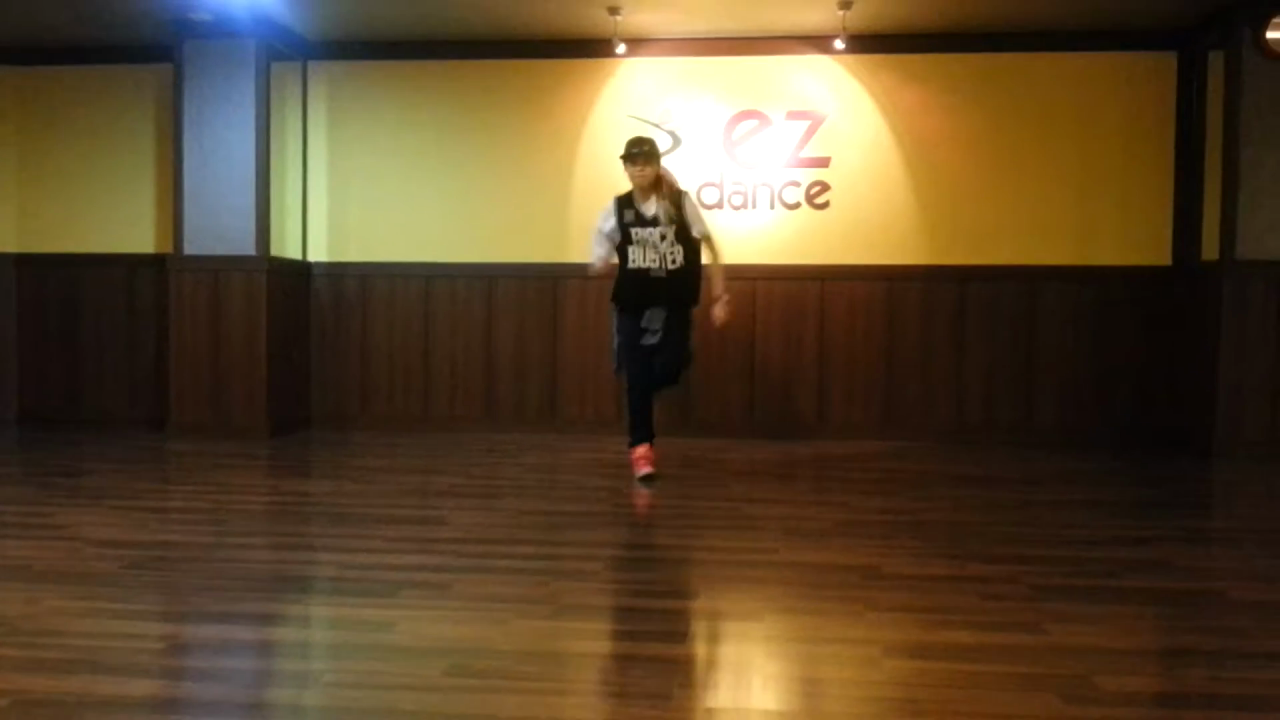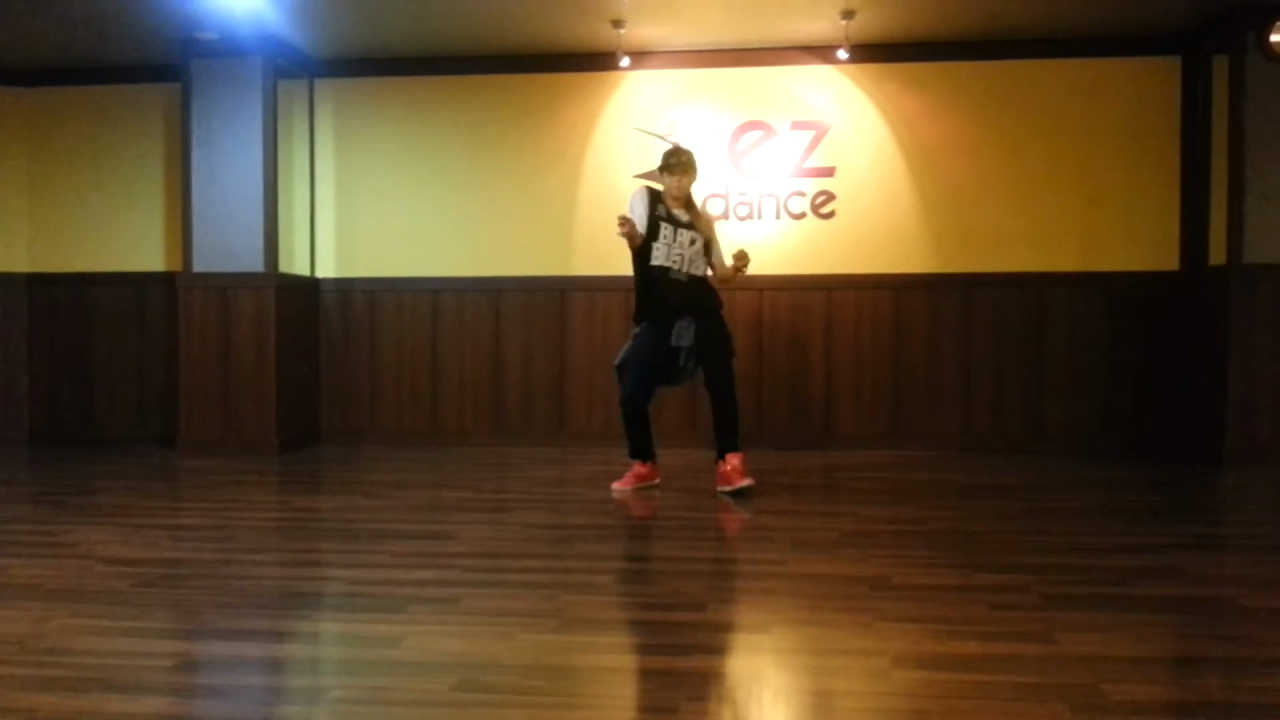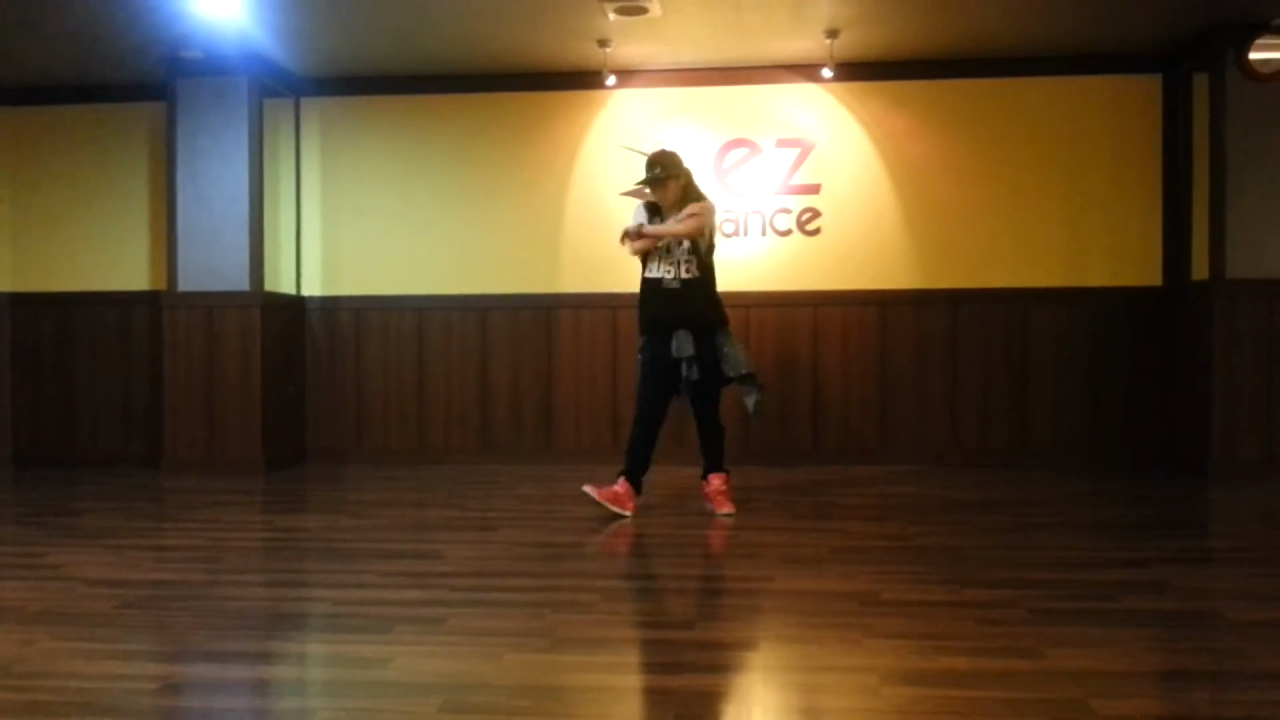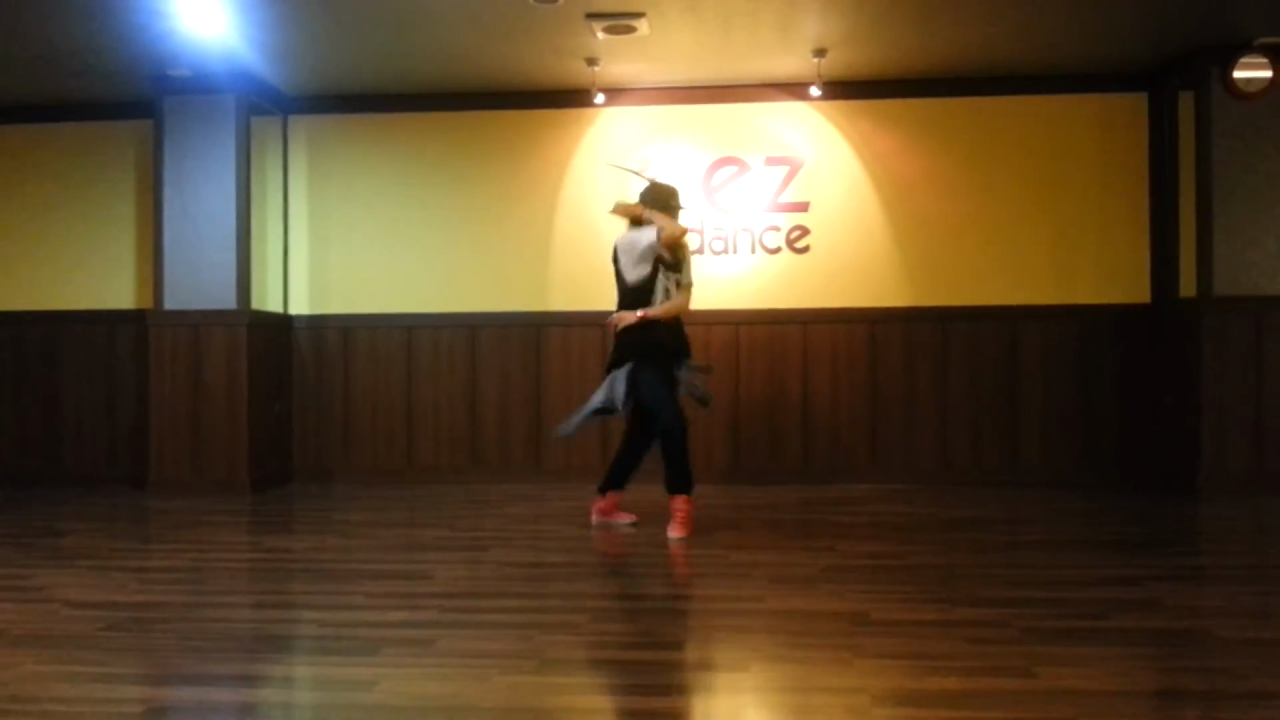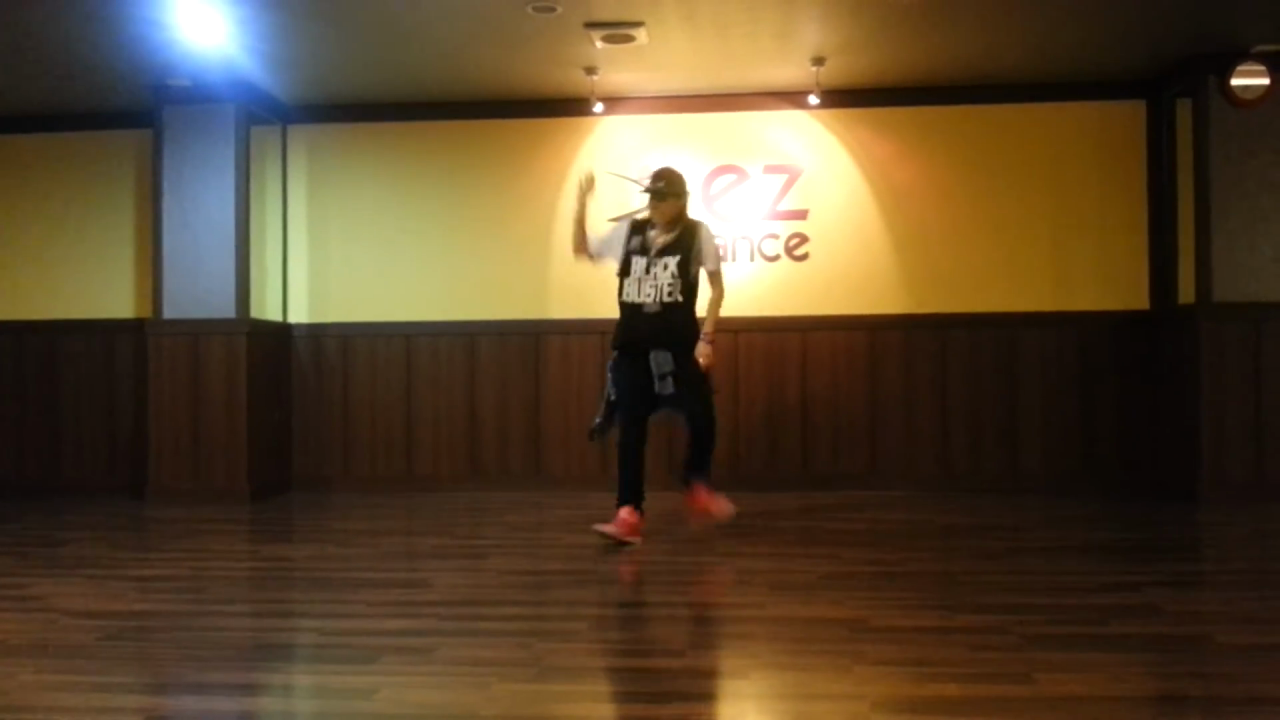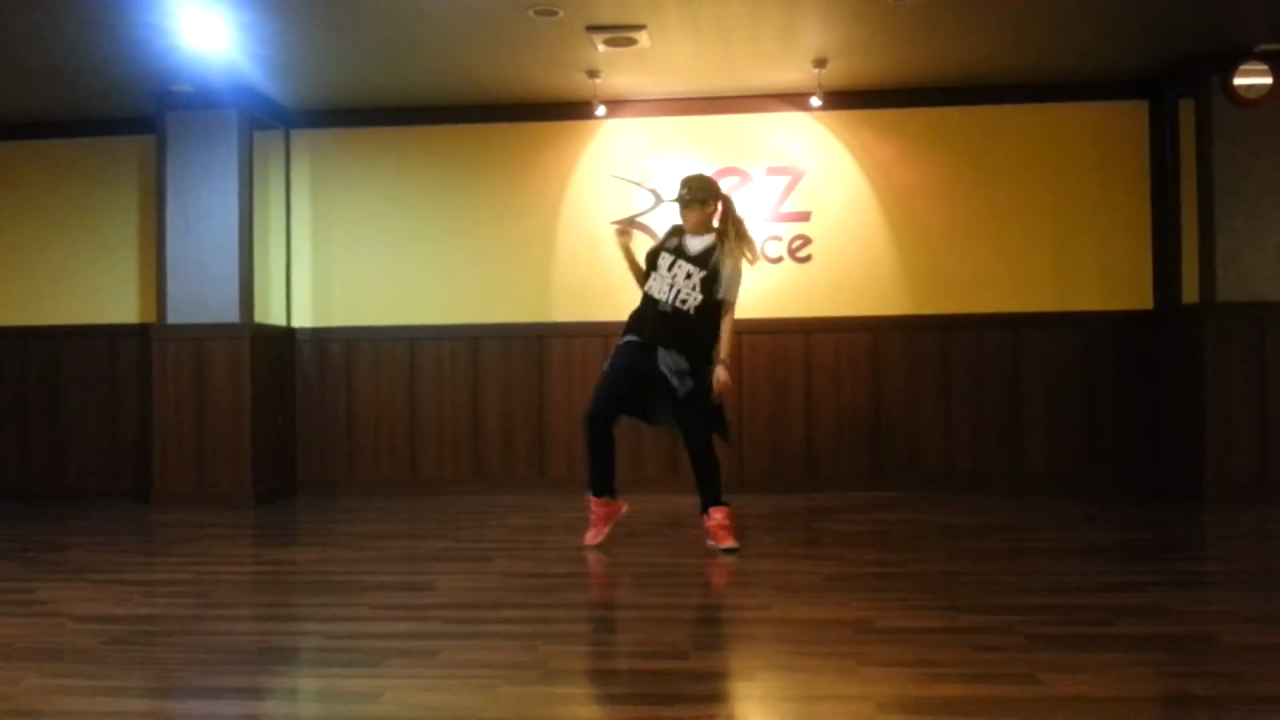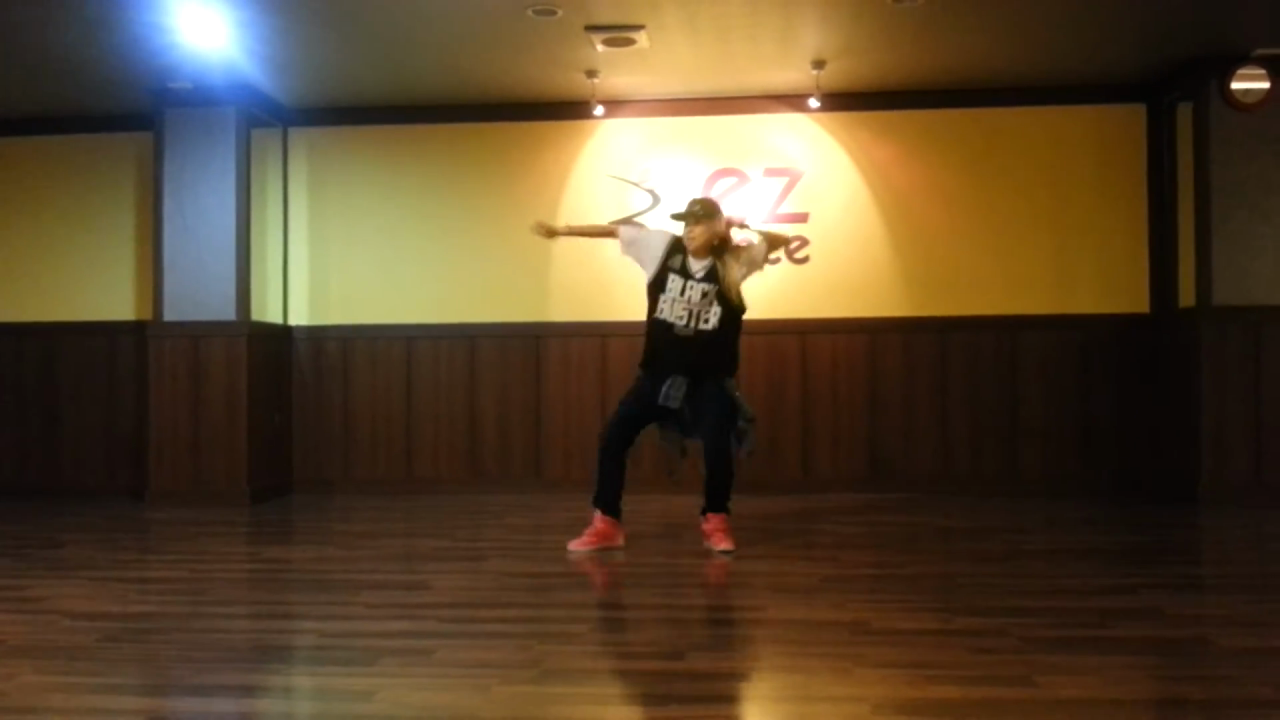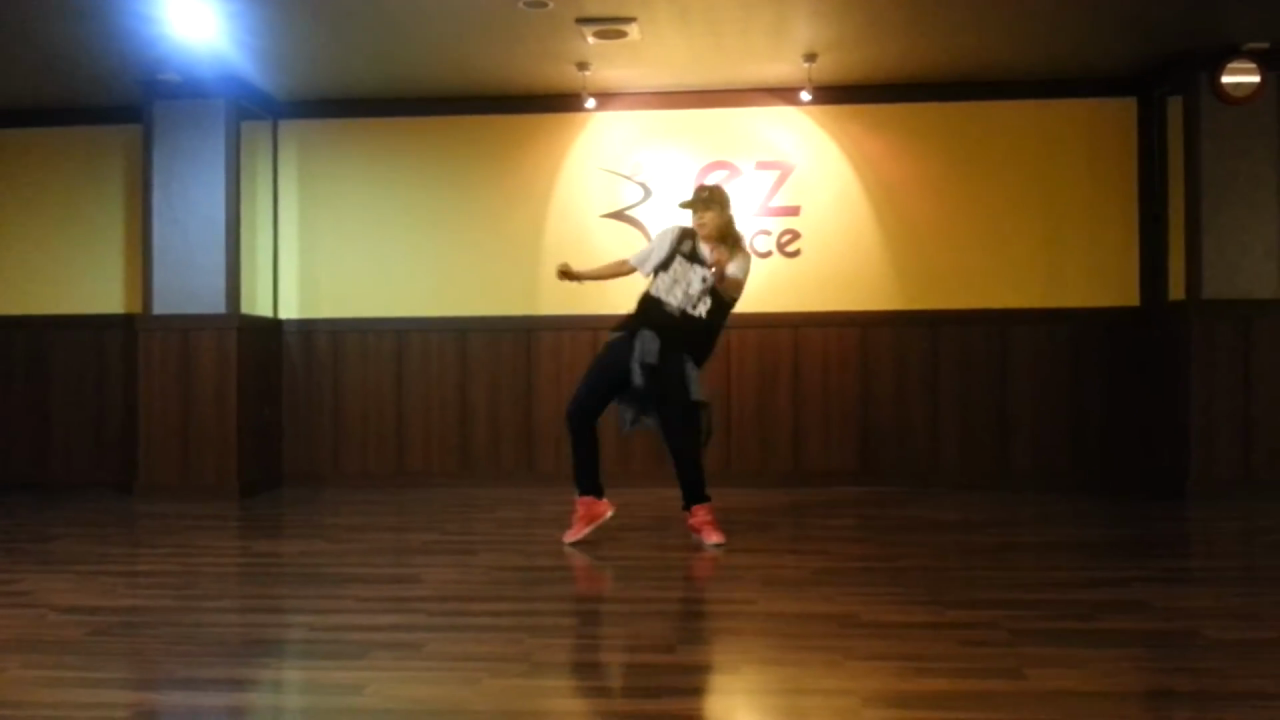
dt=0.5s
person 1, frame 1
left shoulder: (680, 200)
right shoulder: (617, 209)
left elbow: (707, 243)
right elbow: (602, 256)
left wrist: (719, 292)
right wrist: (602, 263)
left hip: (674, 303)
right hip: (633, 305)
left knee: (667, 371)
right knee: (637, 378)
right ankle: (641, 453)
person 1, frame 2
left shoulder: (703, 222)
right shoulder: (645, 198)
left elbow: (718, 275)
right elbow: (636, 234)
left wrist: (735, 268)
right wrist: (628, 233)
left hip: (703, 314)
right hip: (657, 316)
left knee: (722, 387)
right knee: (632, 394)
left ankle: (731, 466)
right ankle: (643, 466)
person 1, frame 3
left shoulder: (702, 208)
right shoulder: (646, 211)
left elbow: (690, 229)
right elbow: (636, 248)
left wrist: (646, 232)
right wrist: (664, 234)
left hip: (700, 325)
right hip: (658, 326)
left knee: (706, 406)
right knee: (649, 409)
left ankle: (716, 485)
right ankle: (627, 488)
person 1, frame 4
left shoulder: (677, 255)
right shoulder: (631, 241)
left elbow: (680, 303)
right elbow: (676, 232)
left wrist: (640, 315)
right wrist: (640, 213)
left hip: (665, 356)
right hip: (639, 357)
left knee: (641, 433)
right knee: (673, 423)
left ankle: (606, 501)
right ankle: (679, 503)
person 1, frame 5
left shoulder: (697, 234)
right shoulder: (628, 232)
left elbow: (717, 288)
right elbow: (581, 250)
left wrist: (706, 336)
right wrist: (582, 204)
left hip: (678, 346)
right hip: (633, 349)
left knee: (702, 419)
right knee: (631, 431)
left ankle: (697, 488)
right ankle: (628, 517)
person 1, frame 6
left shoulder: (725, 253)
right shoulder: (671, 237)
left elbow: (726, 314)
right elbow: (644, 279)
left wrist: (722, 362)
right wrist: (626, 248)
left hip: (686, 358)
right hip: (640, 345)
left knee: (698, 439)
right knee: (598, 417)
left ankle: (717, 520)
right ankle: (604, 504)
person 1, frame 7
left shoulder: (730, 263)
right shoulder: (663, 246)
left elbow: (780, 241)
right elbow: (614, 230)
left wrist: (741, 226)
right wrist: (560, 230)
left hip: (709, 380)
right hip: (659, 375)
left knee: (718, 450)
right knee: (614, 438)
left ankle: (715, 524)
right ankle: (606, 525)
person 1, frame 8
left shoulder: (736, 259)
right shoulder: (675, 237)
left elbow: (732, 287)
right elbow: (631, 264)
left wrist: (722, 270)
right wrist: (580, 275)
left hip: (676, 356)
right hip: (631, 341)
left knee: (682, 438)
right knee: (579, 414)
left ankle: (700, 516)
right ankle: (591, 505)
